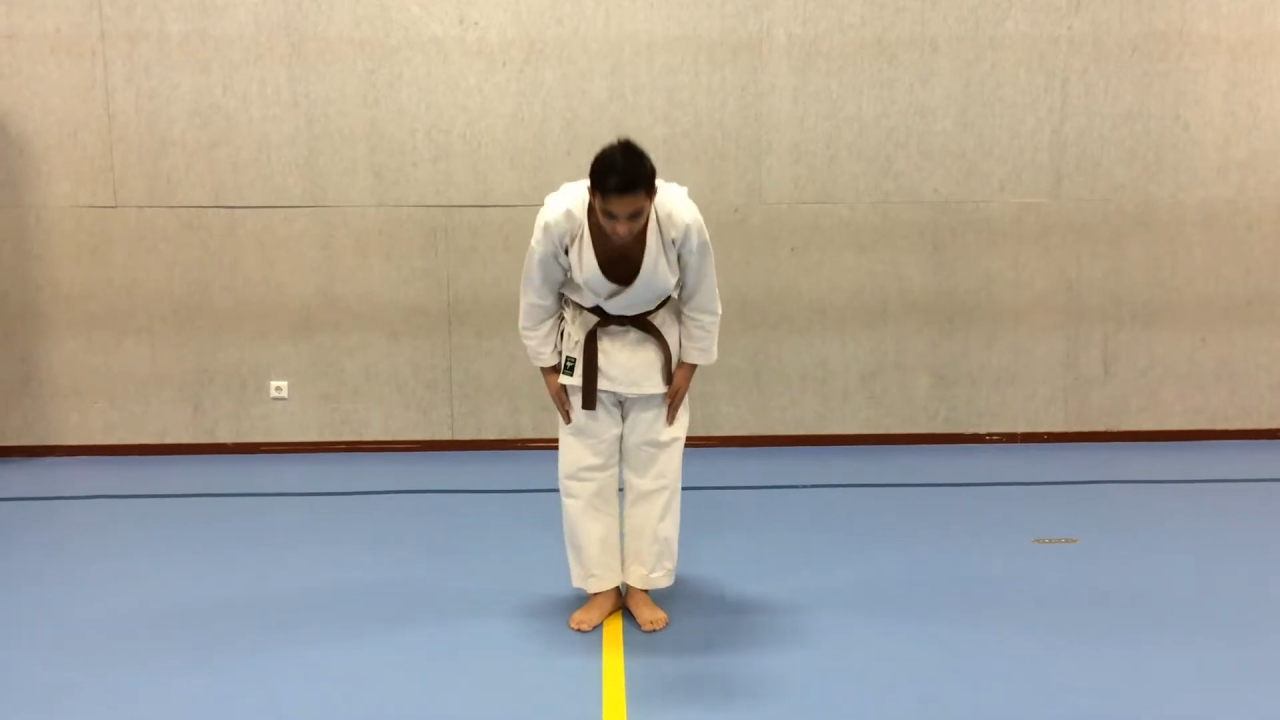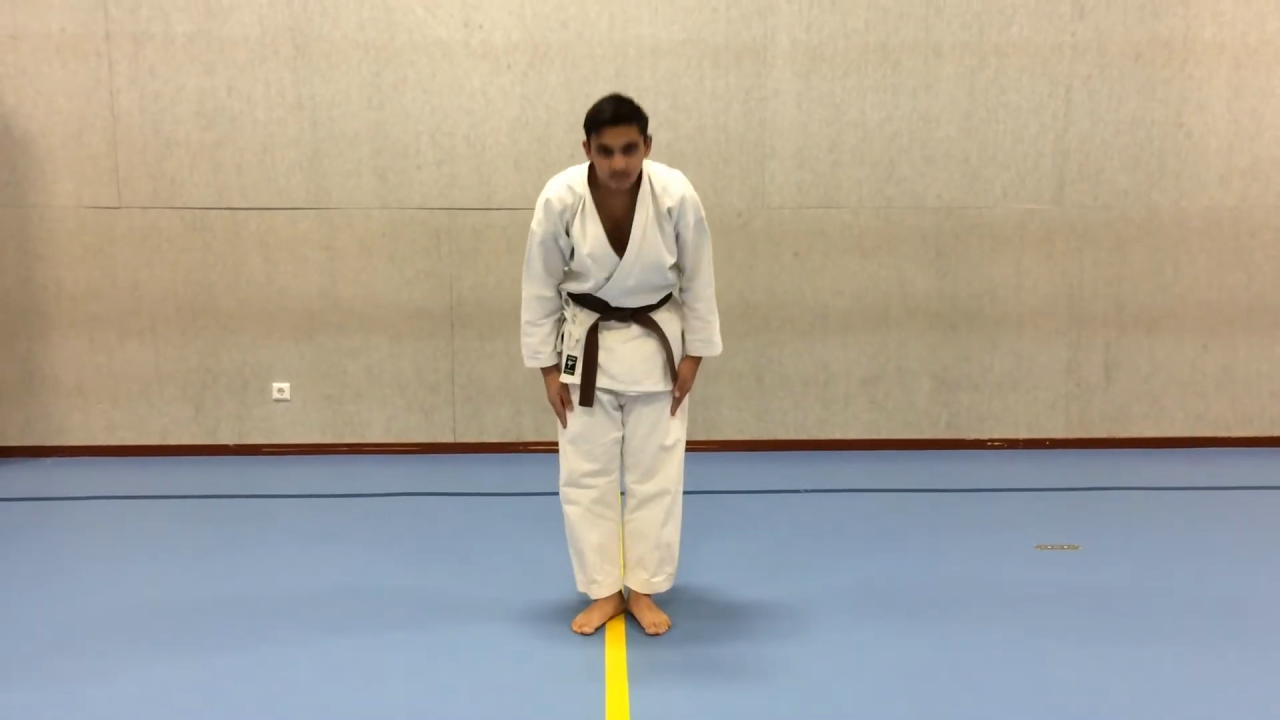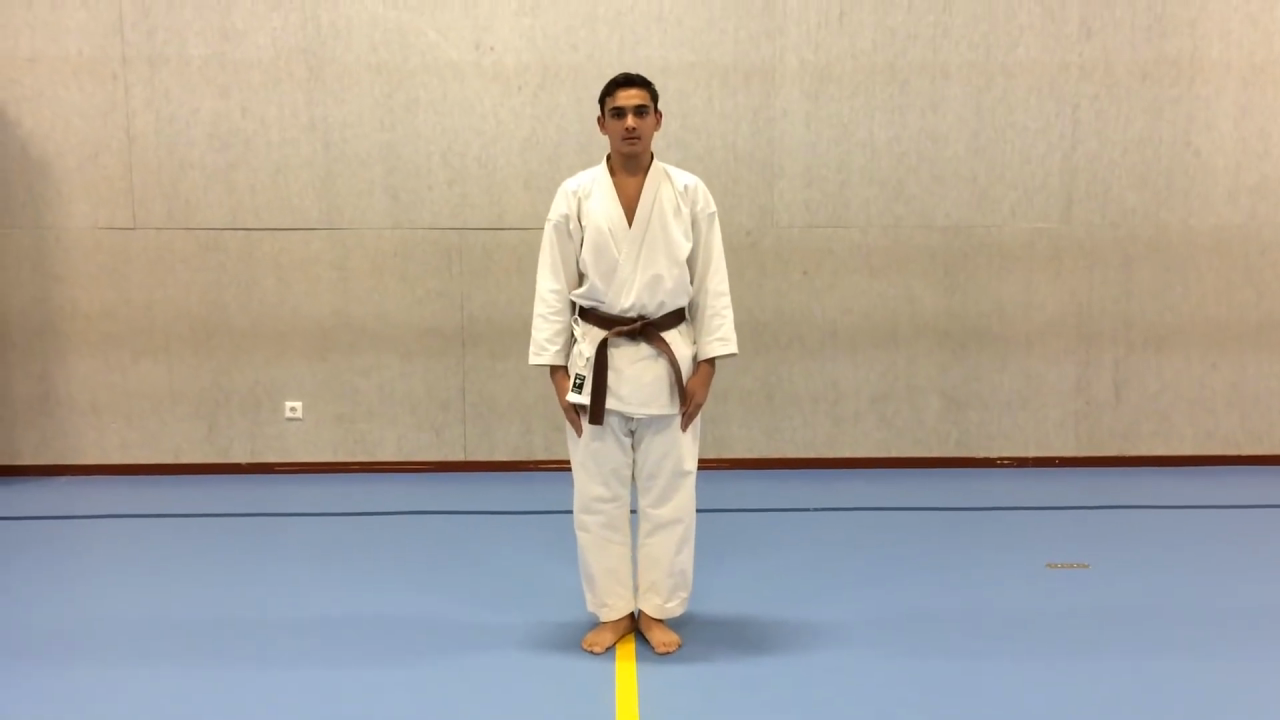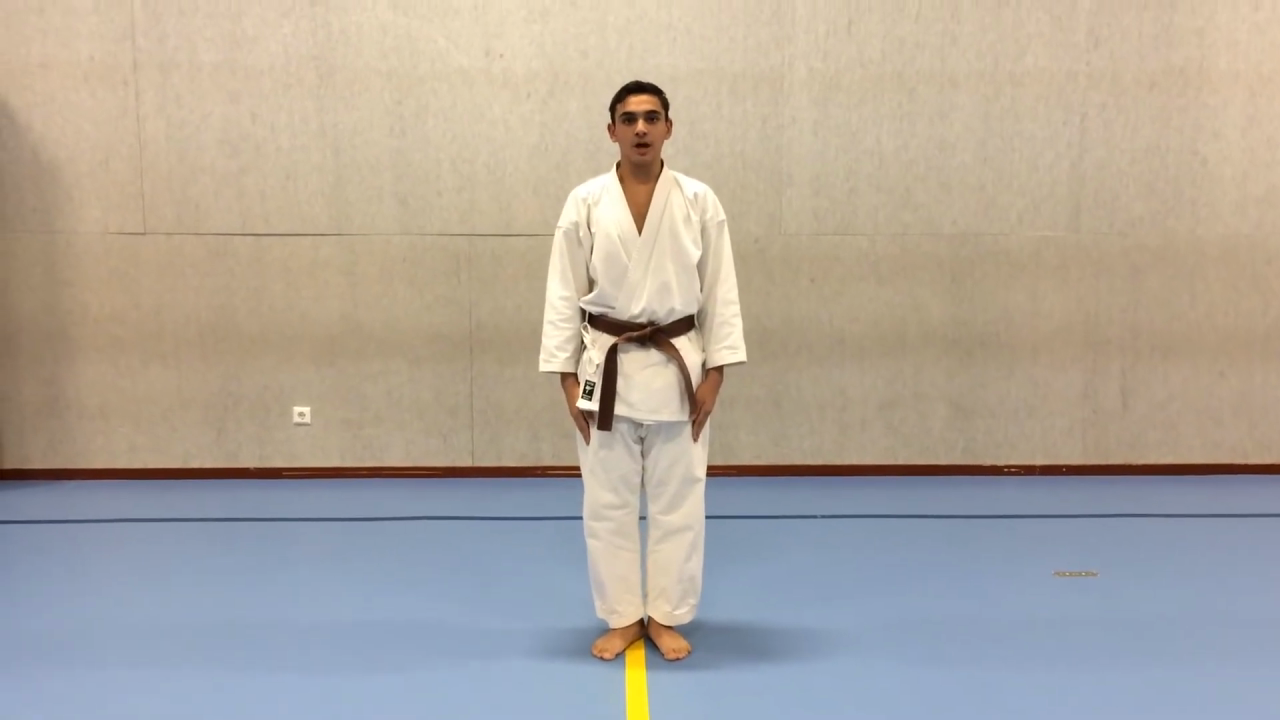
dt=1s
person 1, frame 1
left shoulder: (683, 219)
right shoulder: (558, 219)
left elbow: (702, 303)
right elbow: (537, 300)
left wrist: (687, 366)
right wrist: (549, 369)
left hip: (656, 345)
right hip: (586, 346)
left knee: (654, 469)
right knee: (585, 469)
left ankle: (640, 586)
right ankle: (602, 587)
person 1, frame 2
left shoulder: (677, 196)
right shoulder: (559, 199)
left elbow: (698, 282)
right elbow: (540, 288)
left wrist: (693, 357)
right wrist: (547, 367)
left hip: (656, 340)
right hip: (587, 340)
left knee: (656, 472)
right knee: (587, 472)
left ankle: (643, 590)
right ankle: (603, 590)
person 1, frame 3
left shoulder: (689, 193)
right shoulder: (575, 195)
left elbow: (710, 283)
right elbow: (554, 287)
left wrist: (706, 366)
right wrist: (558, 371)
left hip: (668, 358)
right hip: (597, 359)
left knee: (668, 494)
right knee: (599, 495)
left ankle: (657, 610)
right ankle: (613, 611)
person 1, frame 4
left shoulder: (698, 200)
right shoulder: (585, 202)
left elbow: (719, 291)
right elbow: (564, 294)
left wrist: (714, 373)
right wrist: (568, 377)
left hip: (677, 365)
right hip: (606, 366)
left knee: (678, 501)
right knee: (608, 501)
left ankle: (666, 616)
right ankle: (622, 617)
